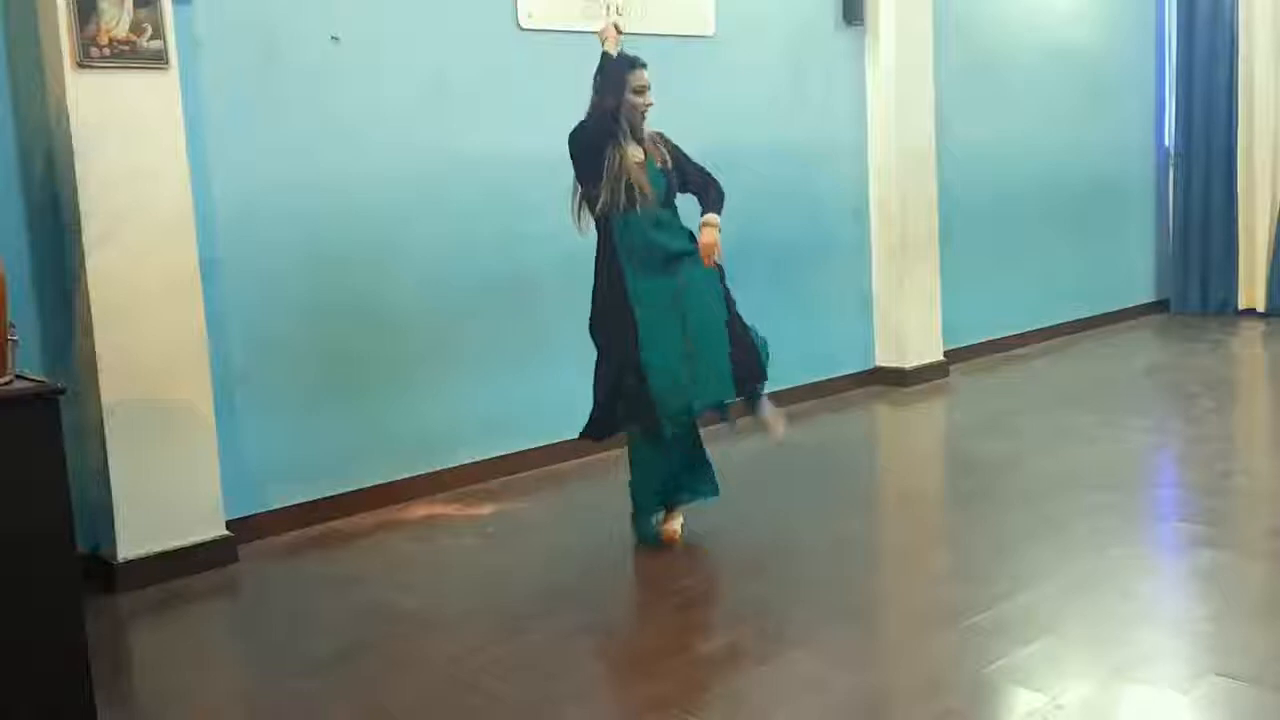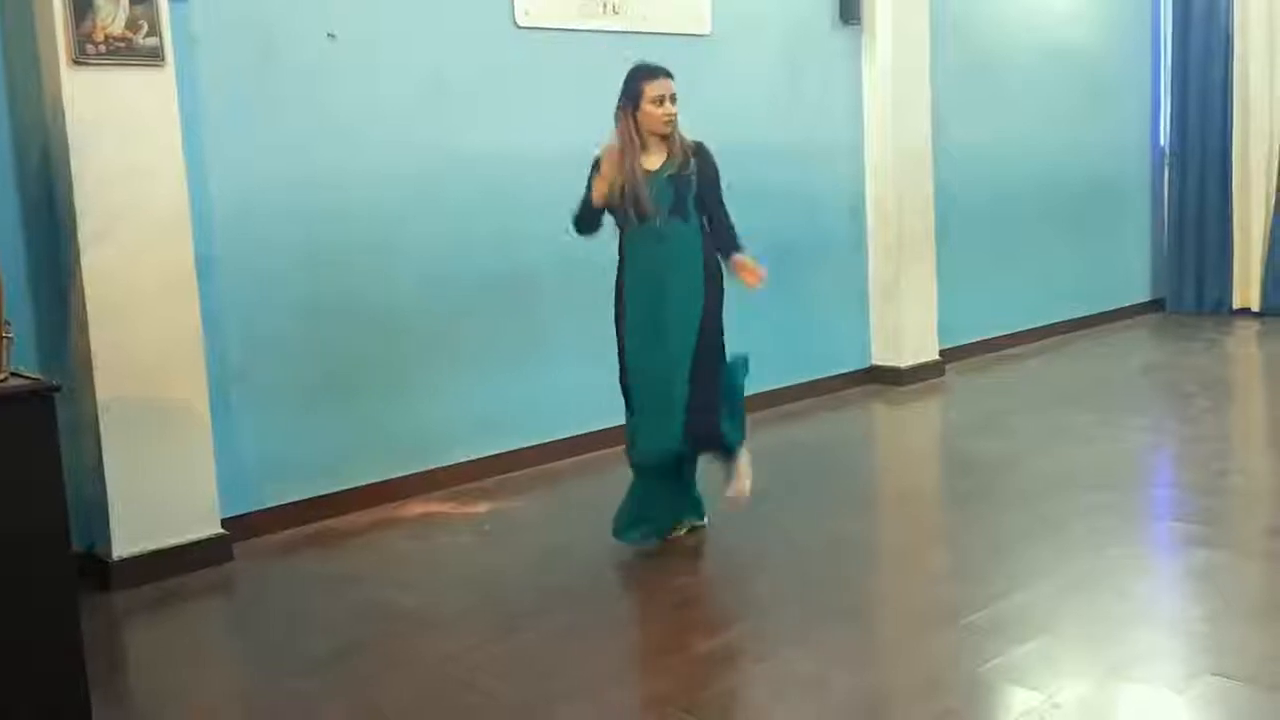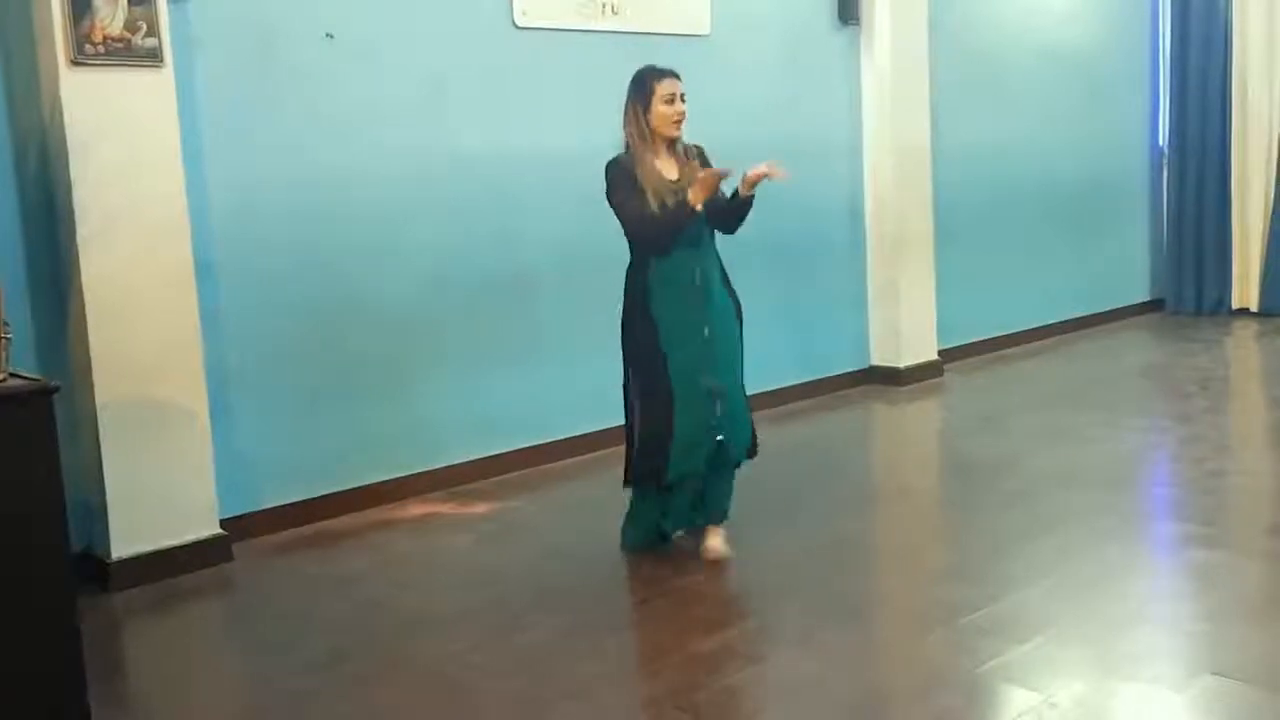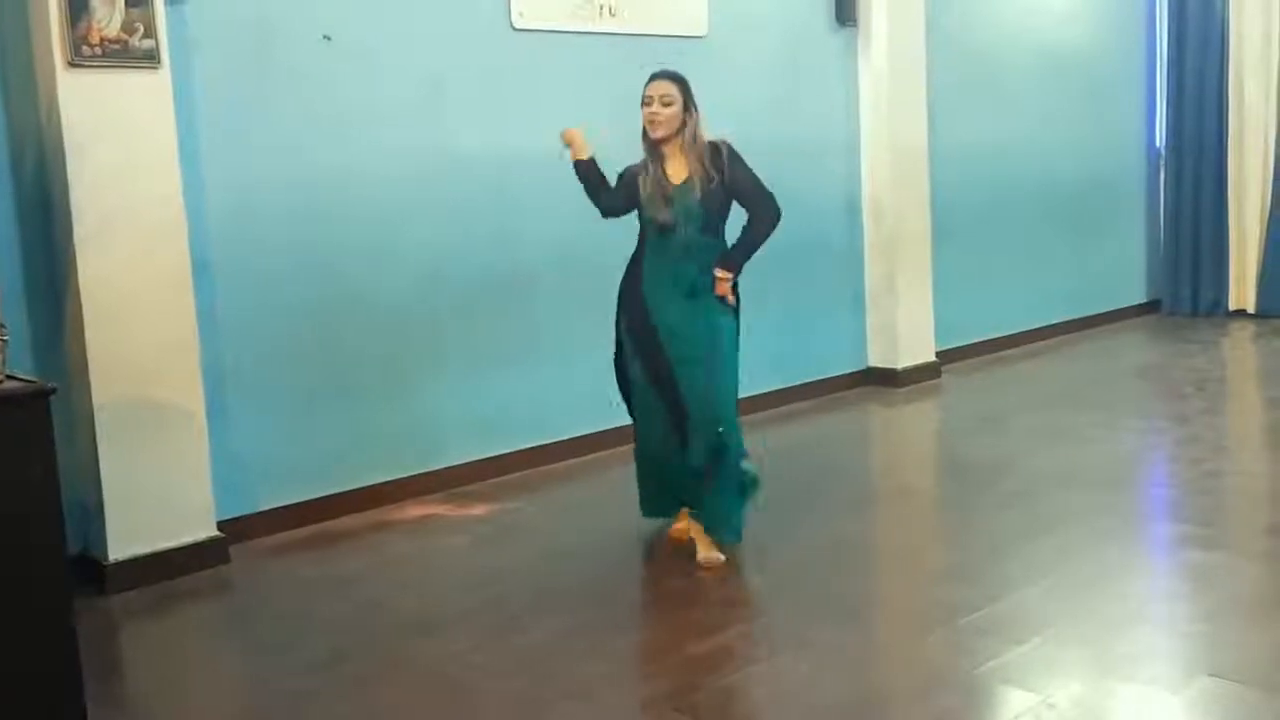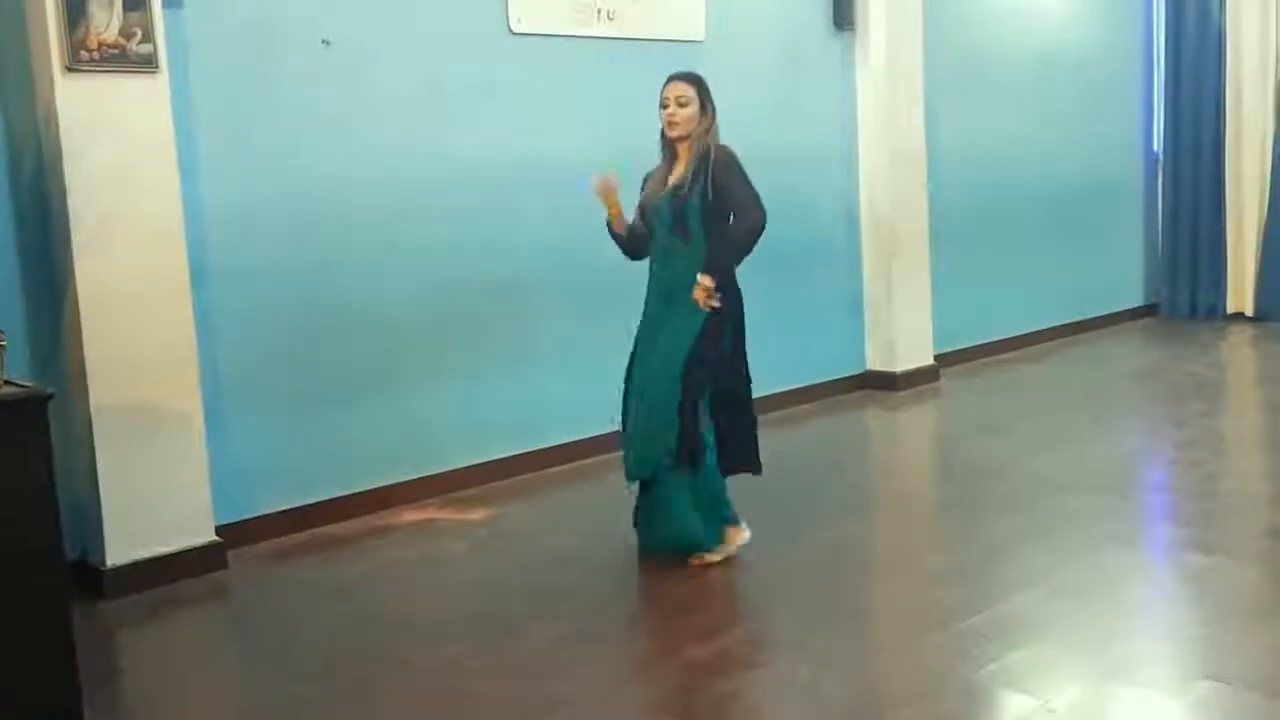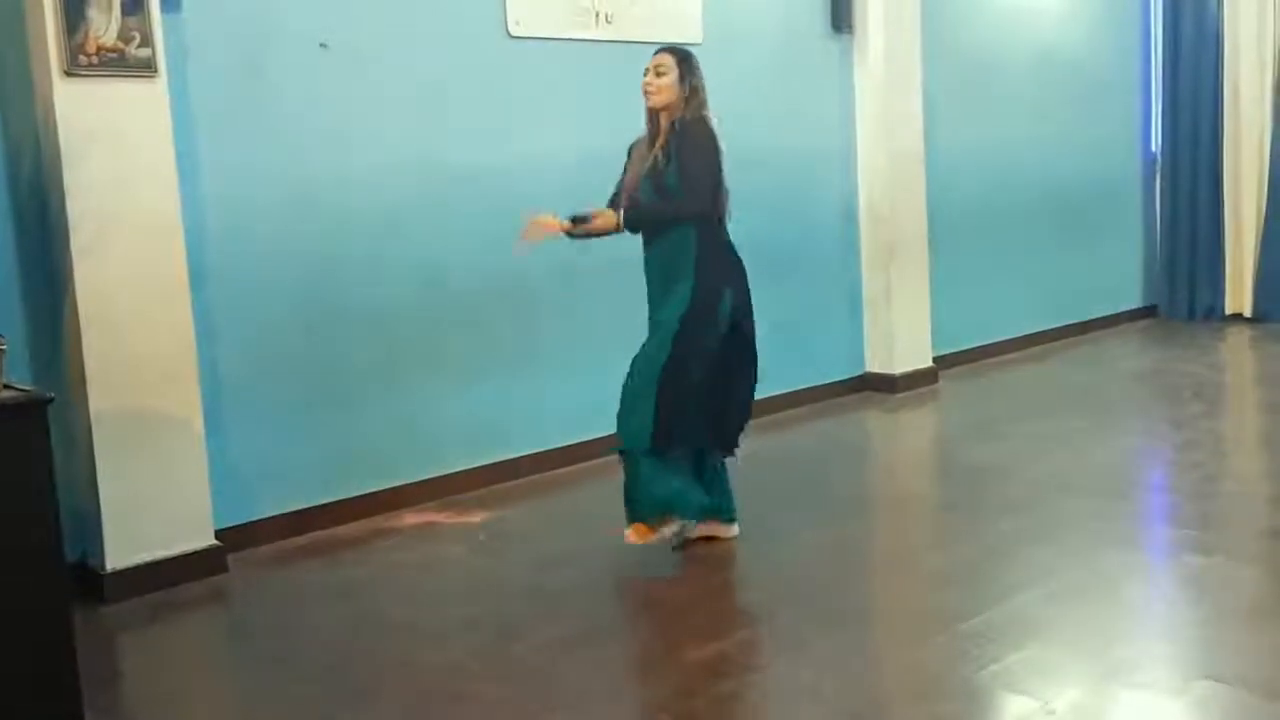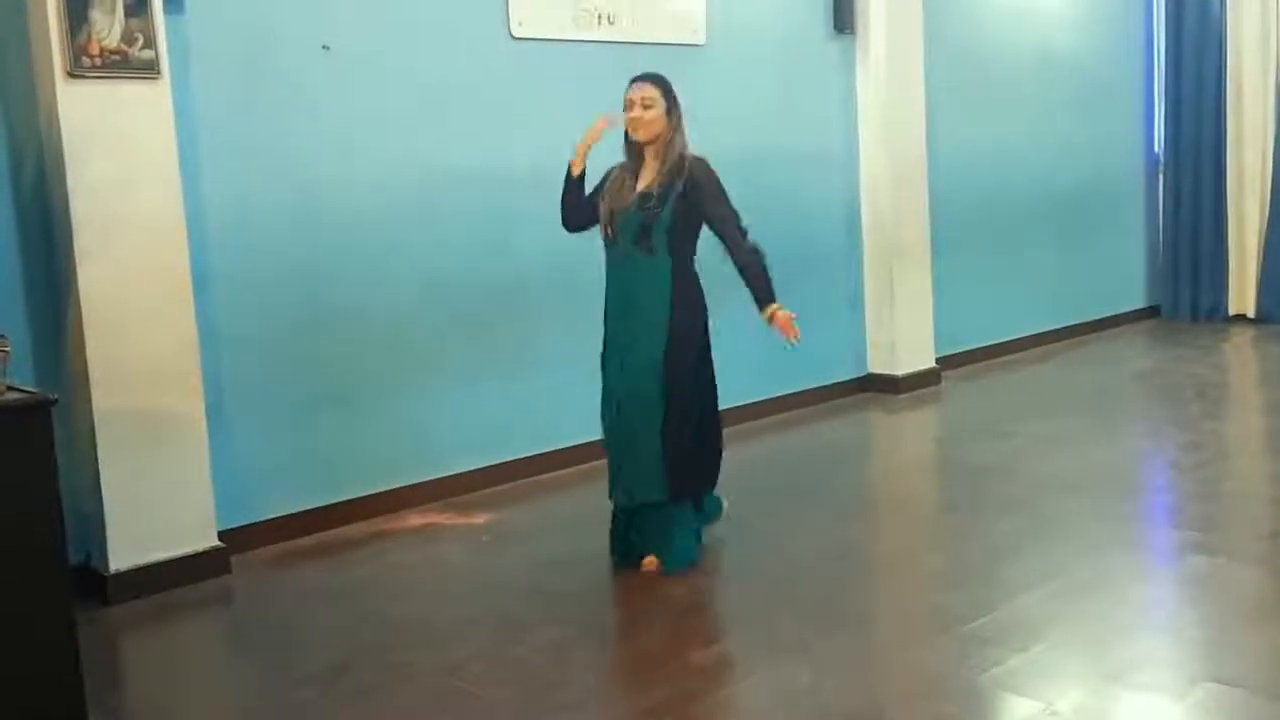
dt=0.7s
person 1, frame 1
left shoulder: (659, 146)
right shoulder: (589, 147)
left elbow: (707, 184)
right elbow: (603, 107)
left wrist: (710, 221)
right wrist: (610, 49)
left hip: (682, 266)
right hip: (631, 284)
left knee: (717, 337)
right knee: (656, 393)
left ankle: (756, 398)
right ankle: (666, 503)
person 1, frame 2
left shoulder: (695, 156)
right shoulder: (612, 163)
left elbow: (716, 221)
right elbow: (584, 224)
left wrist: (736, 256)
right wrist: (603, 185)
left hip: (691, 284)
right hip: (639, 293)
left knee: (687, 389)
right knee: (650, 397)
left ankle: (733, 444)
right ankle: (672, 510)
person 1, frame 3
left shoulder: (695, 158)
right shoulder: (621, 171)
left elbow: (726, 222)
right elbow: (648, 236)
left wrist: (746, 189)
right wrist: (692, 199)
left hip: (710, 297)
right hip: (657, 305)
left knee: (720, 404)
right knee: (667, 410)
left ankle: (710, 519)
right ankle: (661, 518)
person 1, frame 4
left shoulder: (718, 157)
right shoulder: (640, 176)
left elbow: (765, 210)
right elbow: (608, 204)
left wrist: (730, 266)
right wrist: (581, 156)
left hip: (705, 303)
right hip: (647, 304)
left knee: (710, 409)
right knee: (660, 411)
left ankle: (713, 523)
right ankle: (682, 505)
person 1, frame 5
left shoulder: (718, 161)
right shoulder: (655, 179)
left elbow: (752, 219)
right elbow: (637, 246)
left wrist: (712, 276)
right wrist: (615, 217)
left hip: (703, 310)
right hip: (662, 310)
left knee: (677, 414)
right knee: (649, 413)
left ankle: (720, 526)
right ankle: (679, 525)
person 1, frame 6
left shoulder: (695, 131)
right shoulder: (643, 149)
left elbow: (695, 203)
right elbow: (616, 210)
left wrist: (621, 220)
right wrist: (568, 224)
left hip: (706, 281)
right hip: (672, 283)
left knee: (662, 385)
right knee: (692, 392)
left ankle: (666, 504)
right ankle: (713, 512)
person 1, frame 7
left shoulder: (692, 174)
right shoulder: (618, 179)
left elbow: (734, 238)
right elbow: (573, 220)
left wrist: (768, 303)
right wrist: (579, 157)
left hip: (672, 317)
right hip: (625, 318)
left knee: (659, 422)
right knee: (628, 421)
left ankle: (668, 543)
right ankle: (690, 514)
